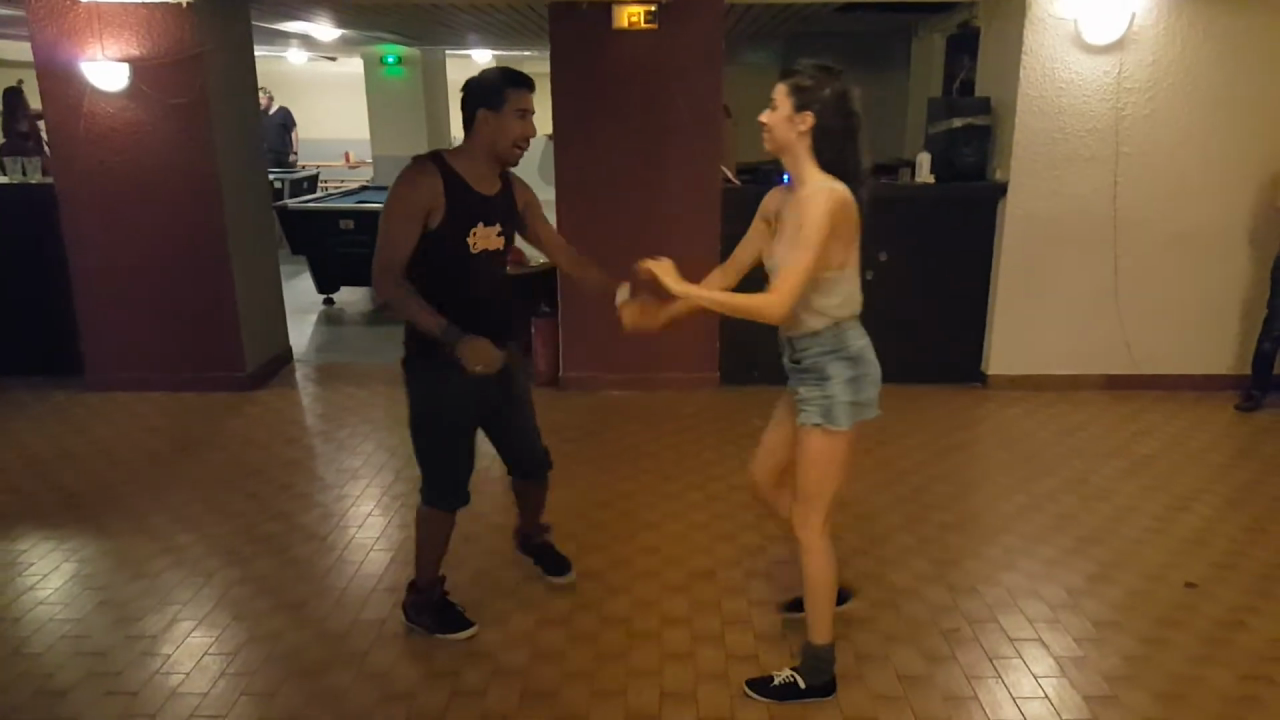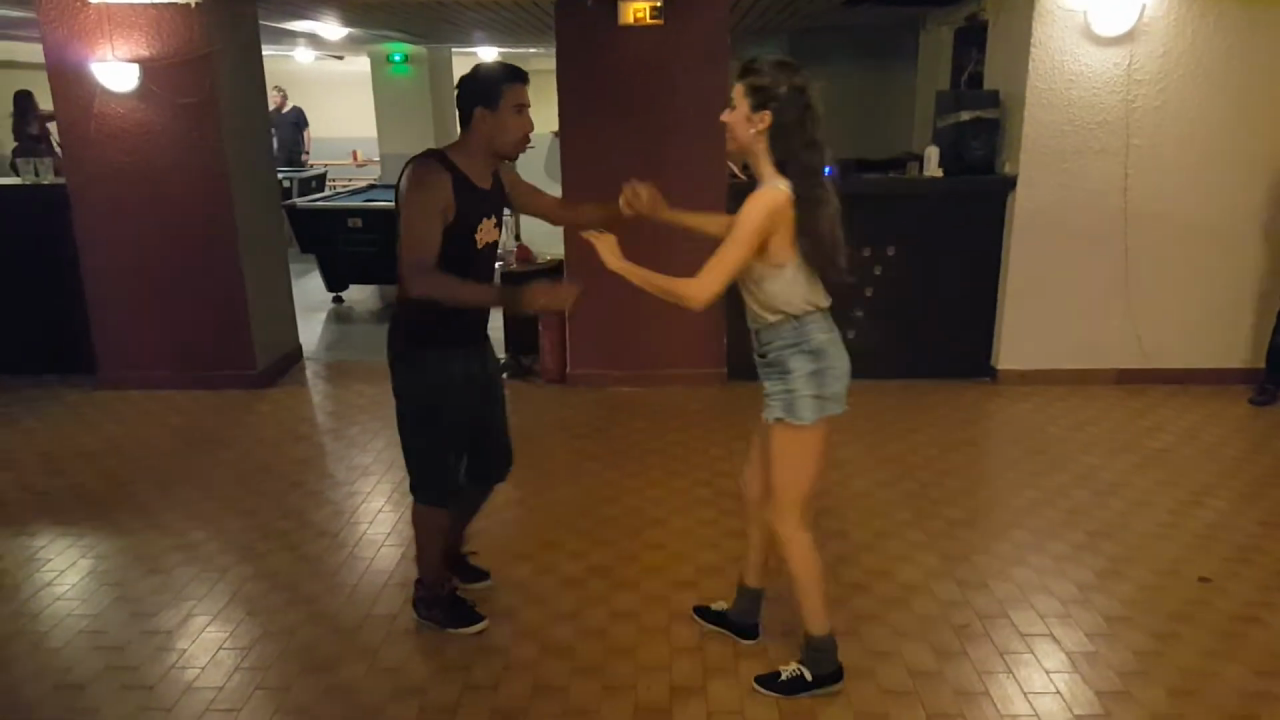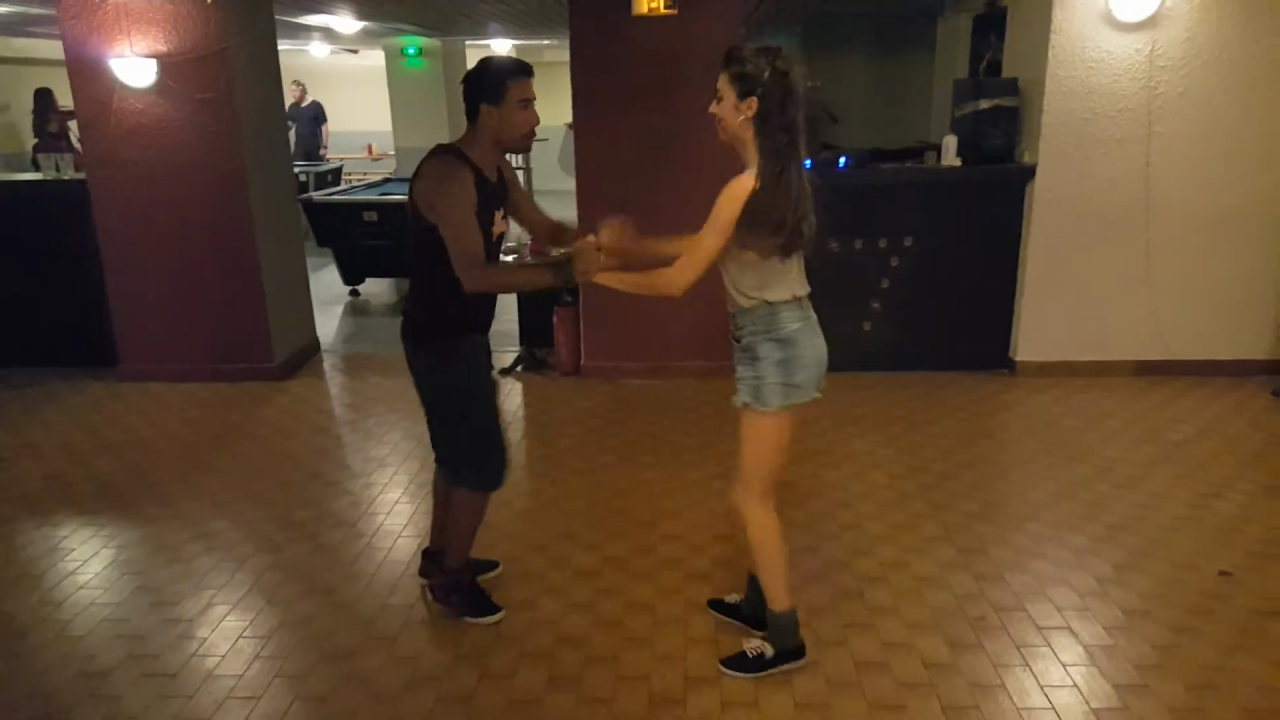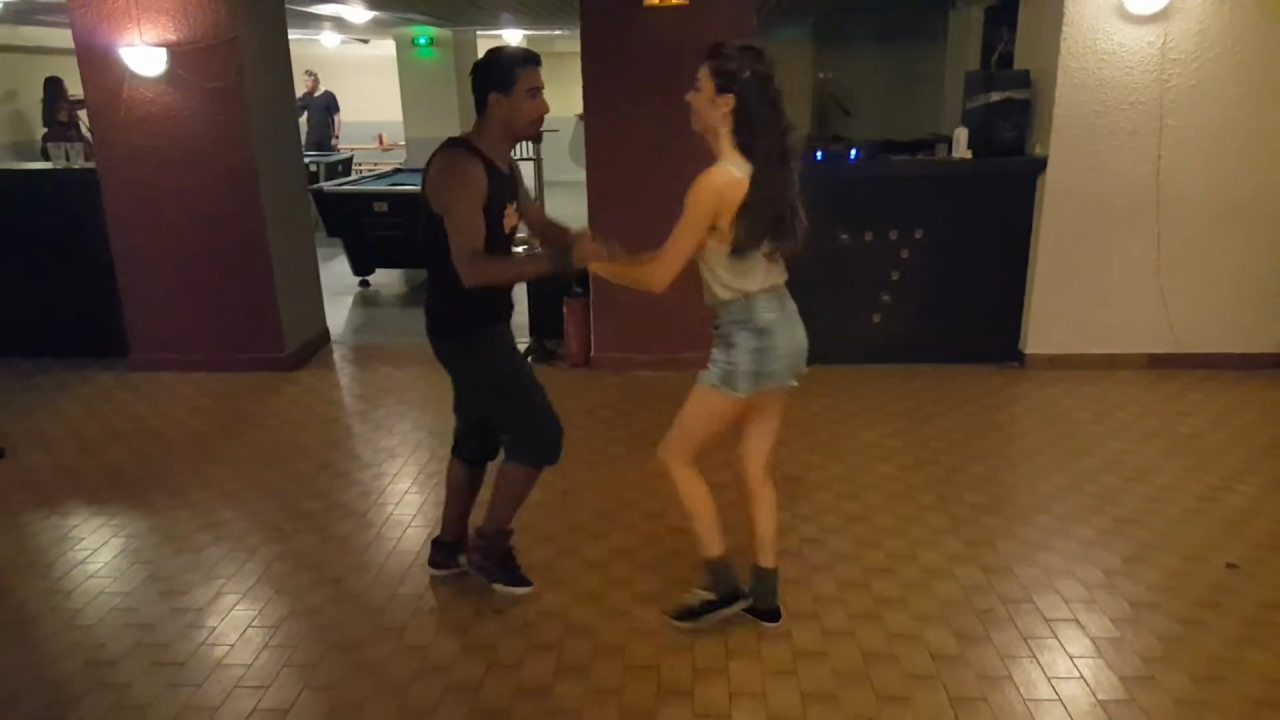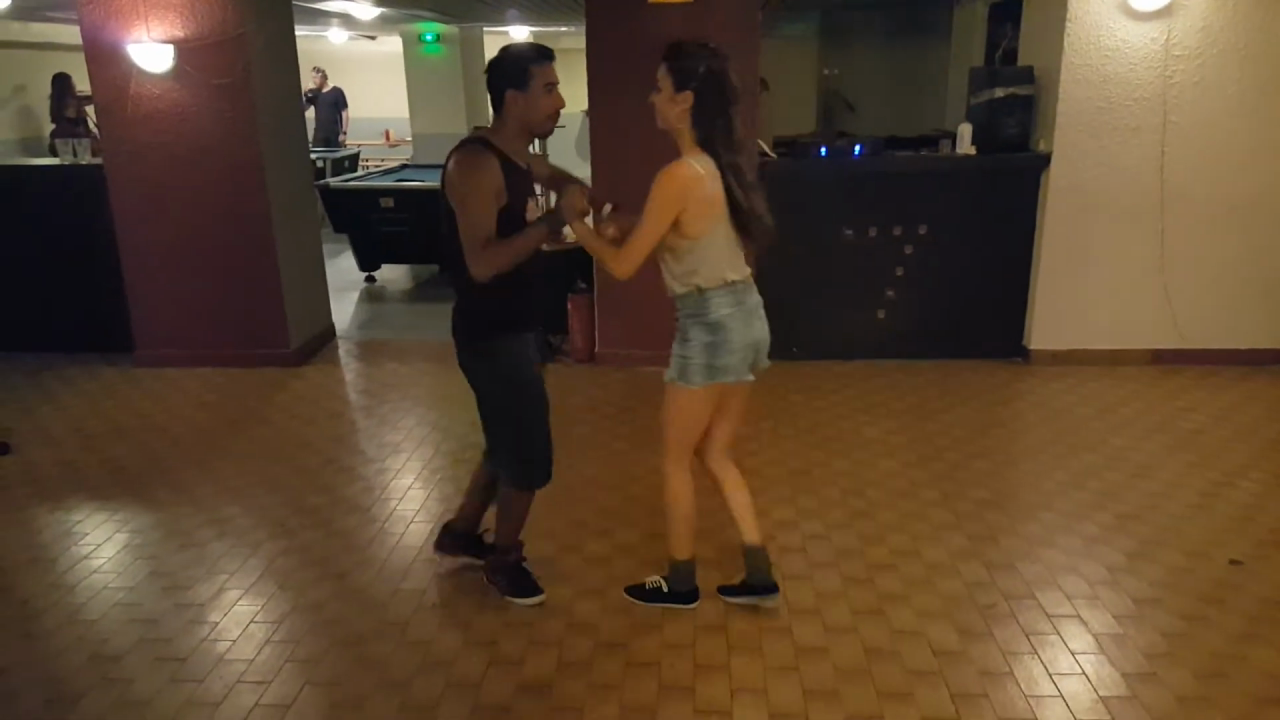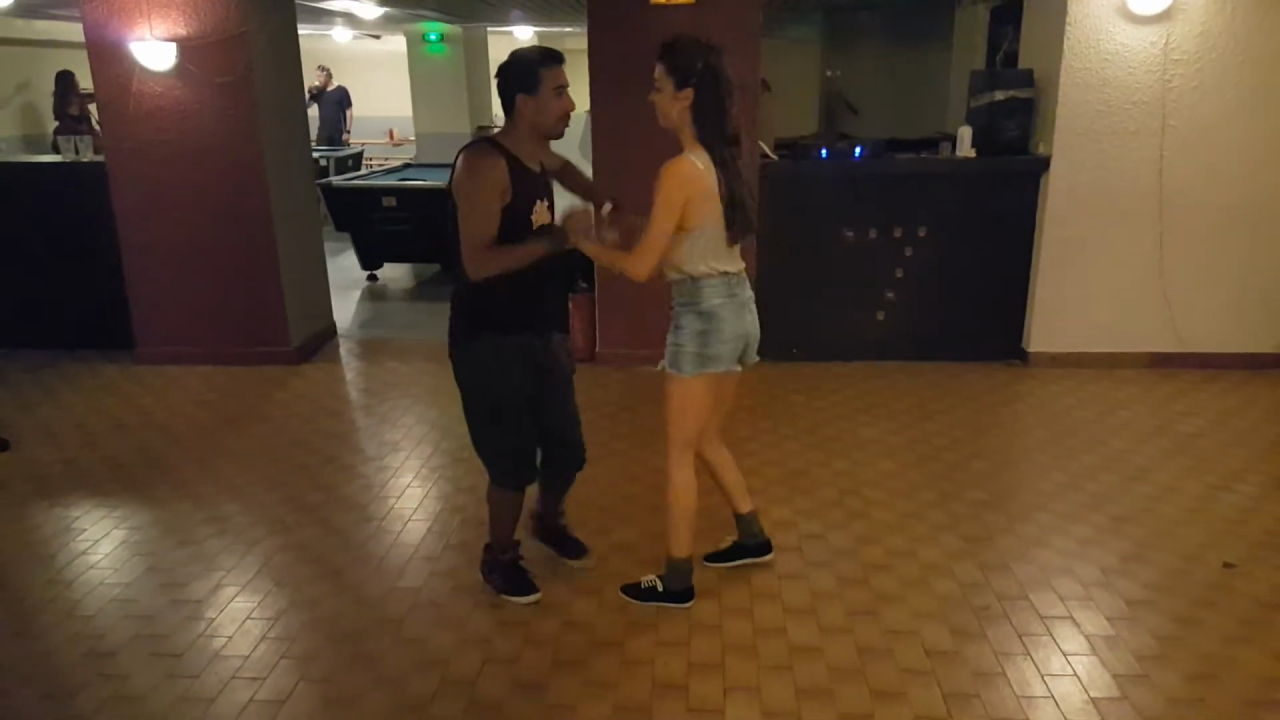
dt=0.2s
person 1, frame 1
left shoulder: (825, 201)
right shoulder: (782, 199)
left elbow: (775, 306)
right elbow: (735, 268)
left wrist: (679, 289)
right wrist: (666, 311)
left hip: (836, 368)
right hip: (813, 365)
left knee: (810, 519)
right knee: (765, 474)
left ankle: (817, 670)
right ankle: (829, 587)
person 1, frame 2
left shoulder: (772, 201)
right shoulder: (785, 190)
left elbow: (697, 294)
right elbow: (732, 231)
left wrist: (620, 264)
right wrist: (661, 211)
left hip: (799, 363)
right hip: (793, 357)
left knee: (785, 516)
right knee: (757, 492)
left ankle: (822, 661)
right ankle: (745, 611)
person 1, frame 3
left shoulder: (747, 187)
right shoulder: (776, 179)
left elbow: (677, 281)
right elbow: (713, 249)
left wrist: (604, 274)
right wrist: (639, 244)
left hip: (773, 350)
right hip: (790, 341)
left knee: (748, 496)
right knee: (756, 485)
left ankle: (785, 636)
right ankle: (759, 604)
person 1, frame 4
left shoulder: (716, 182)
right shoulder: (761, 171)
left elbow: (657, 279)
left wrist: (597, 265)
right wrist: (632, 259)
left hip: (748, 338)
right hip: (779, 328)
left knee: (675, 454)
right knee: (756, 468)
left ankle: (720, 582)
right ankle: (763, 594)
person 1, frame 5
left shoulder: (678, 177)
right shoulder: (722, 165)
left elbow: (622, 266)
left wrist: (578, 223)
right wrist: (627, 227)
left hip: (710, 328)
right hip: (744, 317)
left knee: (676, 460)
right knee: (715, 453)
left ankle: (681, 581)
right ankle: (757, 574)
person 1, frame 6
left shoulder: (682, 171)
right shoulder: (714, 160)
left elbow: (641, 268)
left wrist: (587, 244)
left hip: (703, 316)
right hip: (729, 308)
left knee: (680, 454)
right knee: (704, 440)
left ankle: (676, 580)
right ankle: (752, 536)
person 2, frame 1
left shoulder: (513, 189)
right shoulder: (423, 182)
left elbow: (561, 253)
right elbow: (387, 280)
left wrist: (618, 291)
right wrist: (452, 338)
left hip: (496, 351)
right hip: (438, 359)
left knee: (531, 459)
right knee: (447, 481)
left ankle: (534, 536)
right ankle: (422, 595)
person 2, frame 2
left shoulder: (498, 176)
right shoulder: (429, 178)
left elbow: (562, 211)
right elbow: (418, 281)
left wrist: (620, 210)
right wrist: (515, 297)
left hip: (470, 347)
right hip: (427, 351)
left knee: (491, 461)
right knee: (438, 476)
left ankle: (445, 556)
right ankle: (431, 592)
person 2, frame 3
left shoulder: (497, 171)
right shoulder: (448, 174)
left elbow: (542, 227)
right elbow: (474, 275)
left wrist: (587, 241)
right wrist: (564, 271)
left hip: (462, 335)
right hip: (440, 338)
left knee: (462, 453)
right knee: (482, 462)
left ankle: (441, 557)
right ankle: (449, 579)
person 2, frame 4
left shoulder: (500, 161)
right shoulder: (459, 168)
left elbow: (538, 227)
right elbow: (473, 270)
left wrist: (576, 244)
right wrist: (562, 259)
left hip: (480, 326)
right hip: (467, 330)
left knee: (478, 437)
right knee: (539, 433)
left ankle: (450, 546)
right ankle: (491, 542)
person 2, frame 5
left shoulder: (519, 156)
right shoulder: (474, 164)
left elbow: (555, 178)
right elbow: (481, 264)
right wrist: (551, 225)
left hip: (519, 329)
right hip: (491, 337)
left knee: (511, 443)
right knee: (528, 454)
left ankle: (459, 533)
right ankle: (503, 559)
person 2, frame 6
left shoulder: (540, 154)
right shoulder: (482, 163)
left elbow: (570, 175)
right elbow: (477, 263)
left wrist: (602, 204)
right wrist: (556, 240)
left hip: (541, 329)
right hip: (487, 338)
left knee: (567, 444)
right knee: (512, 455)
left ankle: (549, 519)
right ankle: (499, 557)
